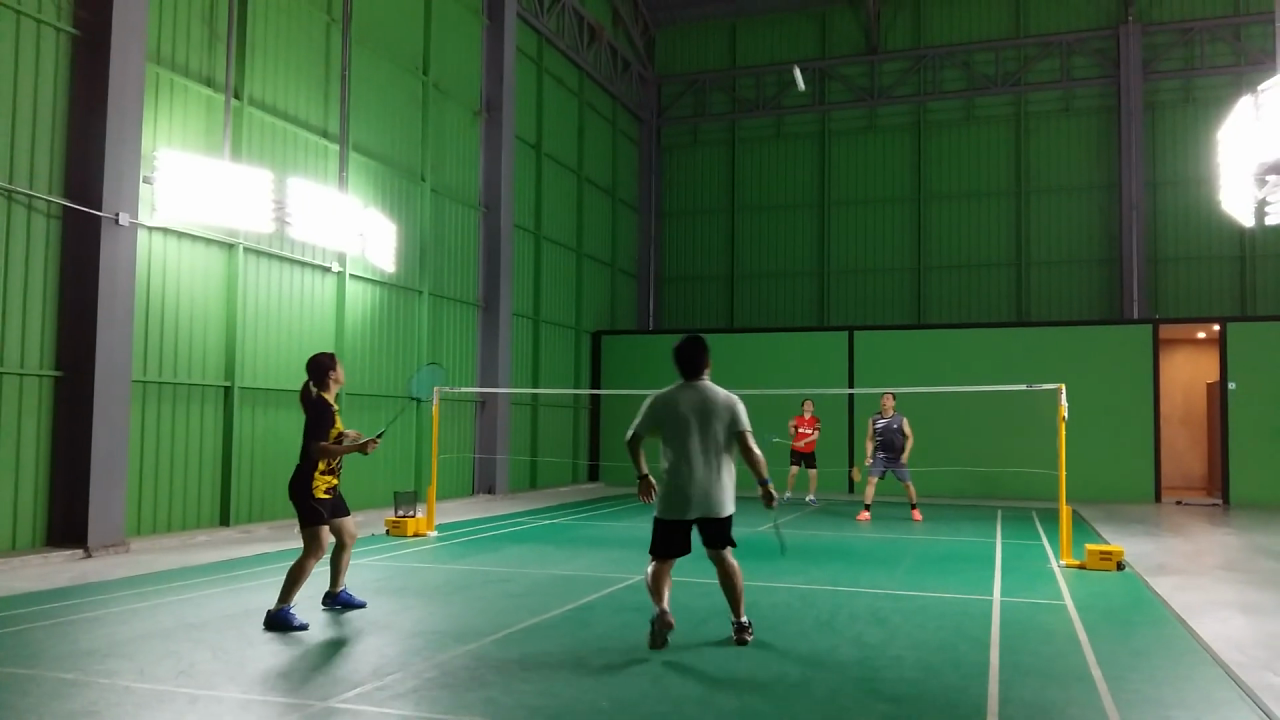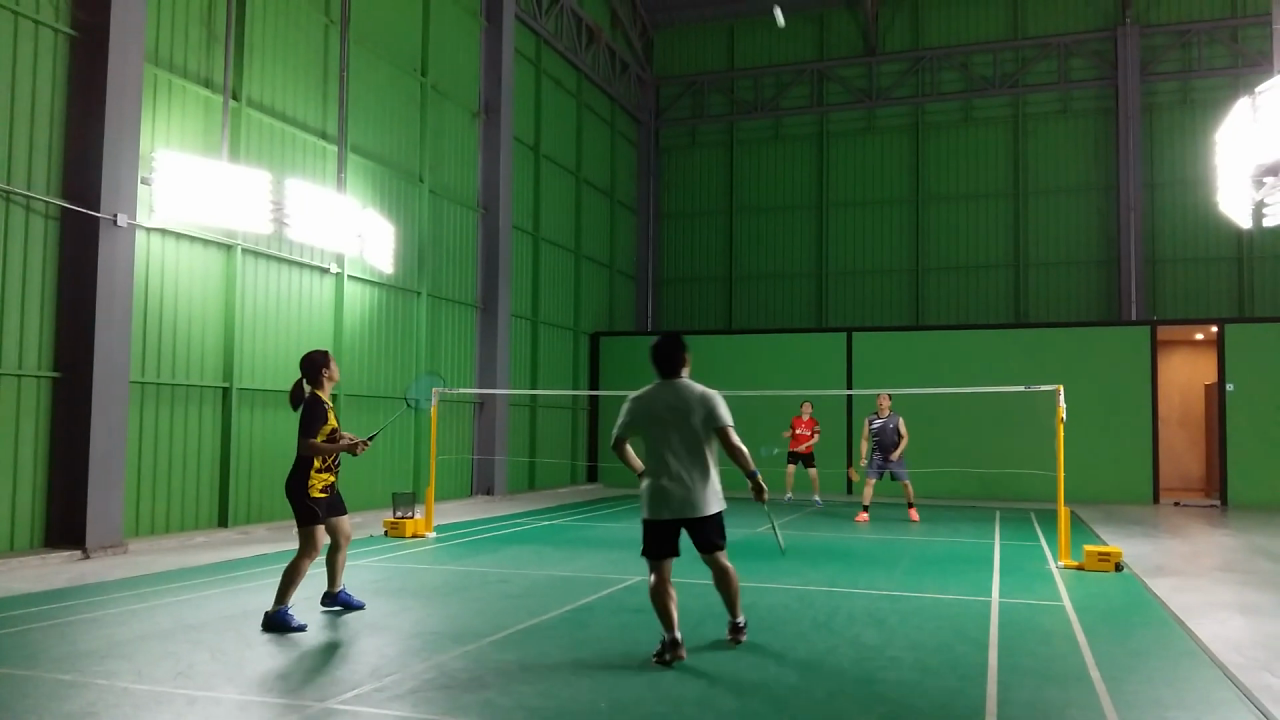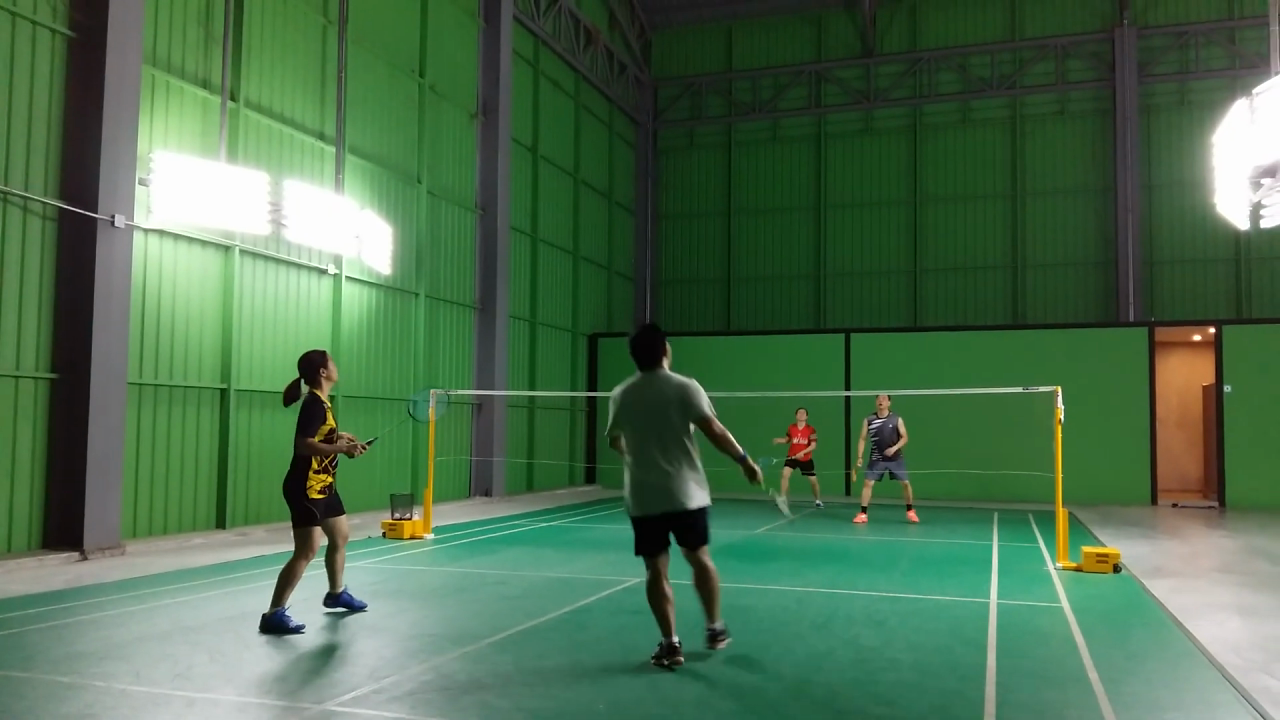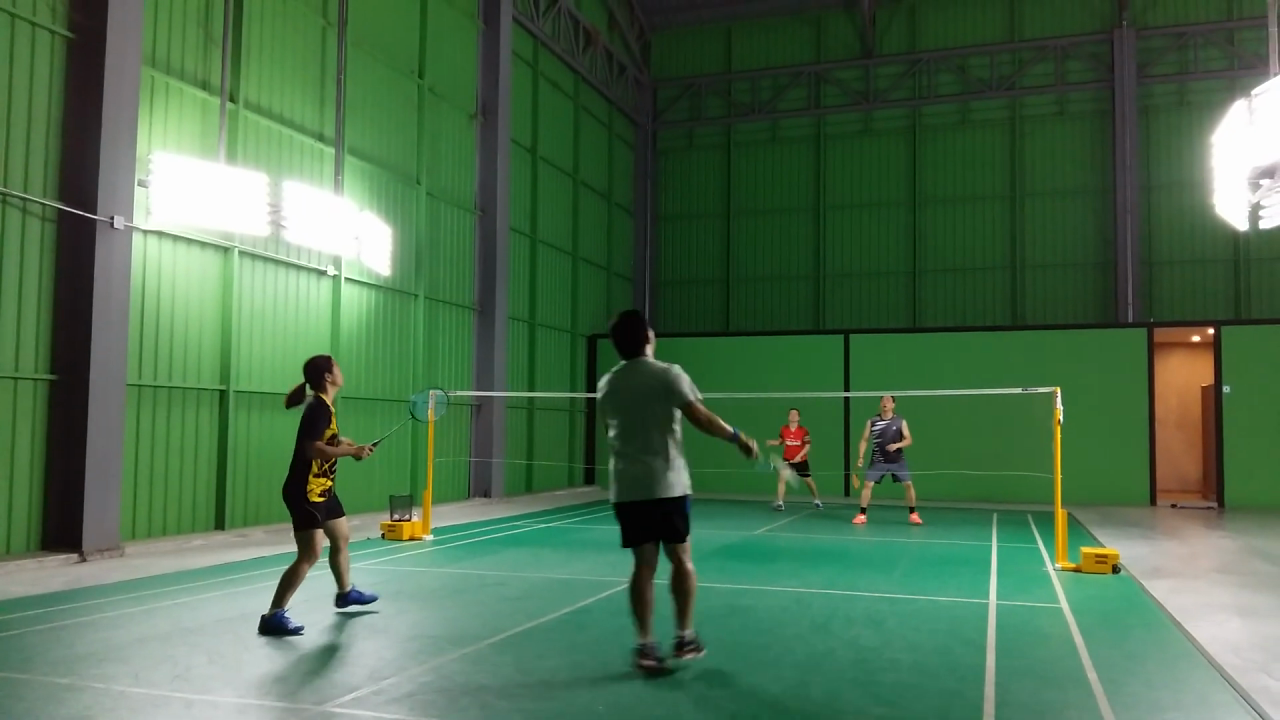
dt=0.1s
person 1, frame 1
left shoulder: (660, 401)
right shoulder: (729, 401)
left elbow: (632, 441)
right elbow: (748, 447)
left wrist: (643, 476)
right wrist: (765, 484)
left hip: (674, 499)
right hip: (717, 499)
left knee: (660, 564)
right knee: (723, 557)
left ankle: (661, 613)
right ankle: (741, 623)
person 1, frame 2
left shoulder: (637, 402)
right shoulder: (707, 397)
left elbow: (618, 445)
right elbow: (731, 442)
left wrist: (641, 472)
right wrist: (754, 476)
left hip: (658, 502)
right hip: (702, 499)
left knee: (659, 572)
right knee: (717, 559)
left ankle: (673, 638)
right ankle: (737, 622)
person 1, frame 3
left shoulder: (621, 395)
right shoulder: (684, 387)
left elbow: (615, 440)
right elbow: (713, 430)
right wrist: (746, 461)
left hip: (642, 497)
right hip: (686, 493)
left knee: (656, 571)
right knee: (700, 559)
left ankle: (670, 643)
right ankle: (715, 628)
person 1, frame 4
left shoulder: (607, 383)
right shoulder: (666, 374)
right elbow: (698, 416)
right wrist: (738, 438)
left hip: (624, 488)
right hip: (665, 484)
left knee: (643, 564)
right knee: (680, 556)
left ankle: (647, 646)
right ankle: (684, 636)
person 2, frame 1
left shoulder: (325, 405)
right shoulder: (322, 408)
right elbow: (316, 450)
left wrist: (342, 435)
right wrist: (357, 447)
left hip: (328, 487)
right hip: (311, 488)
left knee: (348, 537)
right knee: (315, 551)
left ankle: (336, 593)
right ankle: (279, 611)
person 2, frame 2
left shoulder: (324, 402)
right shoulder: (315, 404)
right elbow: (306, 446)
left wrist: (339, 436)
right wrist: (345, 447)
left hip: (326, 484)
right hip: (308, 487)
left knee: (343, 537)
right knee: (310, 551)
left ankle: (334, 592)
right ankle: (276, 613)
person 2, frame 3
left shoulder: (322, 402)
right shoulder: (313, 404)
right elbow: (303, 445)
left wrist: (338, 436)
right wrist: (342, 449)
left hip: (324, 485)
right hip: (305, 487)
left knee: (340, 537)
right knee: (306, 552)
left ankle: (336, 593)
right ankle: (274, 614)
person 2, frame 4
left shoulder: (321, 406)
right shoulder: (319, 407)
right elbow: (311, 449)
left wrist: (338, 442)
right wrist: (353, 449)
left hip: (322, 488)
right hip: (306, 491)
left knee: (341, 538)
right knee: (309, 555)
left ankle: (346, 593)
right ankle: (273, 616)
